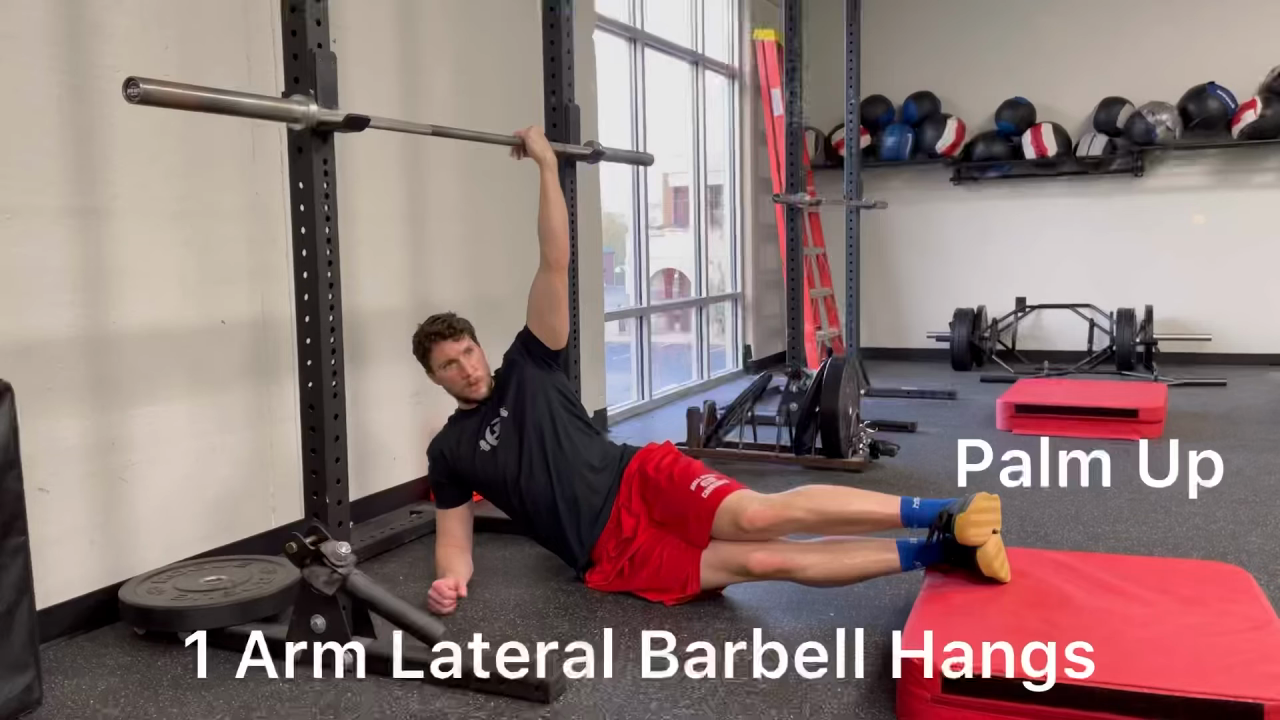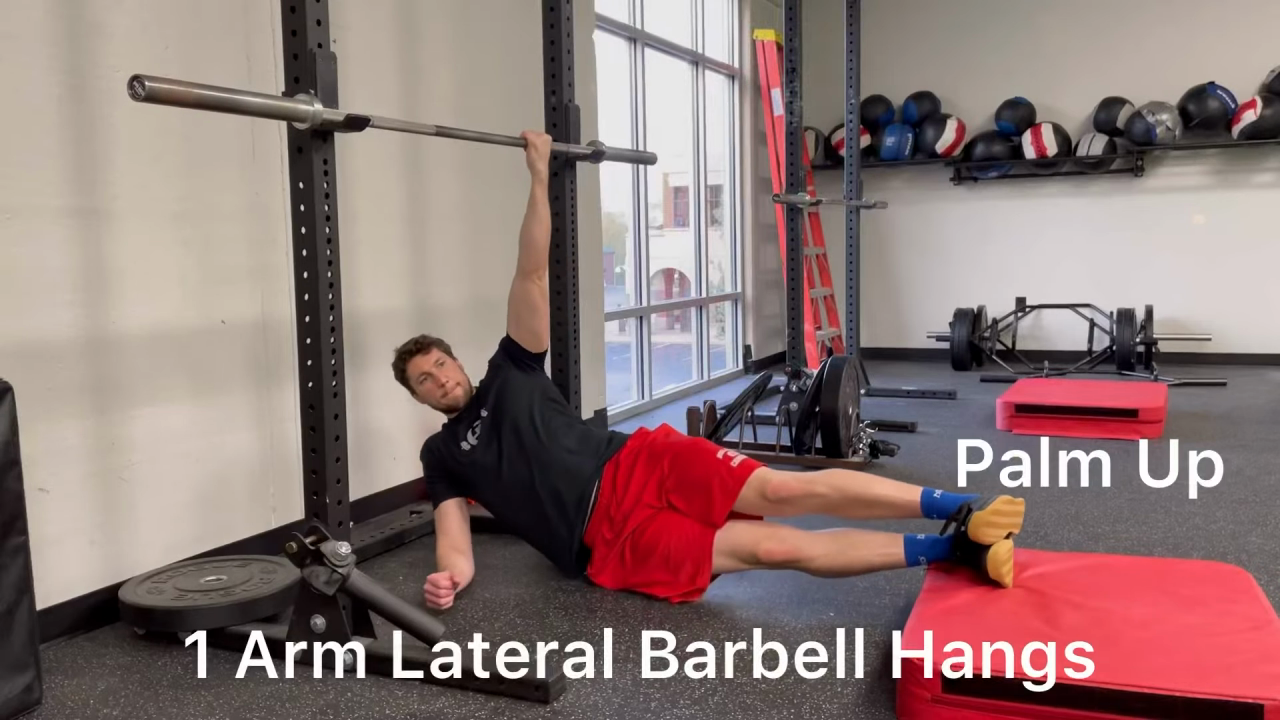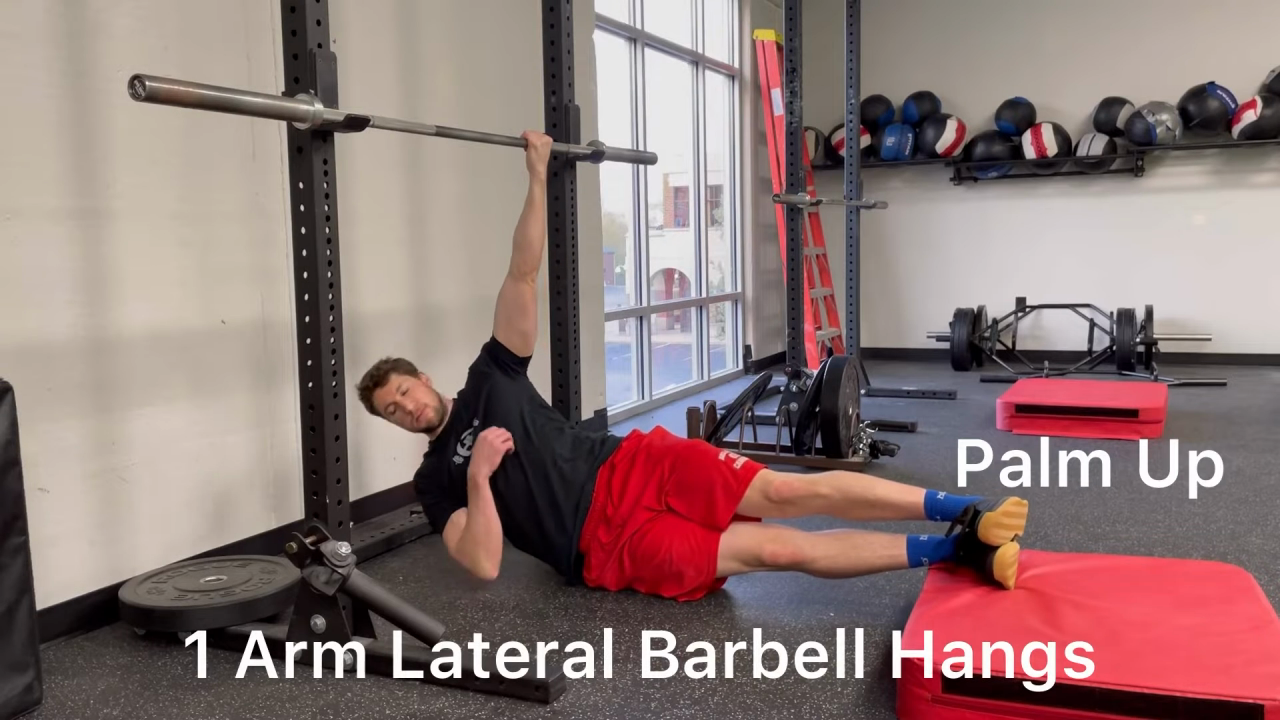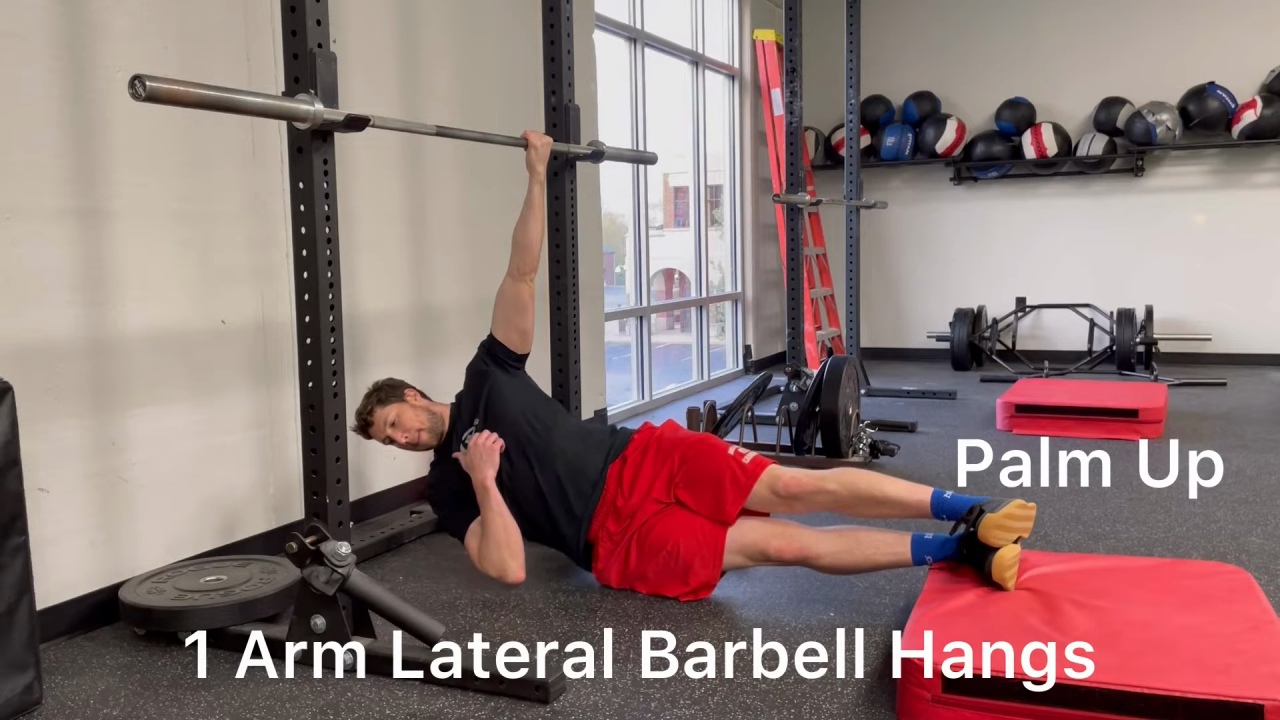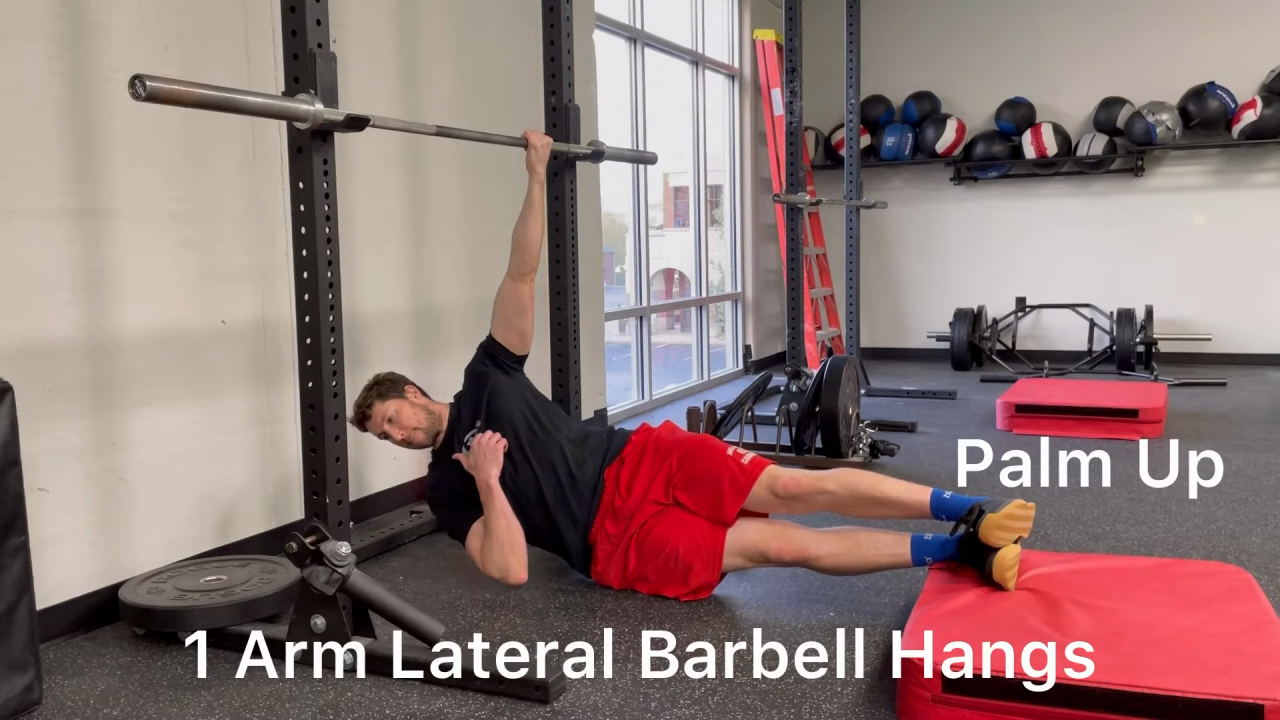
dt=1s
person 1, frame 1
left shoulder: (528, 365)
right shoulder: (450, 450)
left elbow: (556, 265)
right elbow: (454, 539)
left wrist: (547, 164)
right wrist: (450, 582)
left hip: (641, 481)
right hip: (612, 556)
left knee: (758, 516)
right knee: (765, 560)
left ankle: (944, 517)
right ankle: (940, 551)
person 1, frame 2
left shoulder: (510, 370)
right shoulder: (442, 456)
left elbow: (532, 274)
right elbow: (455, 539)
left wrist: (540, 175)
right wrist: (448, 579)
left hip: (639, 467)
right hip: (611, 541)
left knee: (780, 489)
right knee: (776, 547)
left ankle: (961, 512)
right ankle: (949, 546)
person 1, frame 3
left shoulder: (491, 379)
right shoulder: (436, 482)
left elbow: (522, 275)
right elbow: (484, 565)
left wrist: (537, 175)
right wrist: (479, 476)
left hip: (635, 469)
right hip: (610, 545)
left knee: (785, 491)
right knee: (780, 549)
left ankle: (965, 514)
right ankle: (951, 548)
person 1, frame 4
left shoulder: (488, 375)
right shoulder: (447, 487)
left elbow: (521, 273)
right elbow: (509, 568)
left wrist: (536, 175)
right wrist: (483, 480)
left hip: (645, 459)
right hip: (620, 537)
left knee: (796, 486)
right knee: (786, 544)
left ankle: (971, 514)
right ankle: (954, 548)
person 1, frame 5
left shoulder: (487, 375)
right shoulder: (447, 488)
left elbow: (521, 273)
right elbow: (511, 570)
left wrist: (537, 174)
right wrist: (487, 480)
left hip: (643, 460)
right hip: (619, 539)
left knee: (795, 486)
right knee: (783, 543)
left ankle: (971, 513)
right ankle: (954, 548)
